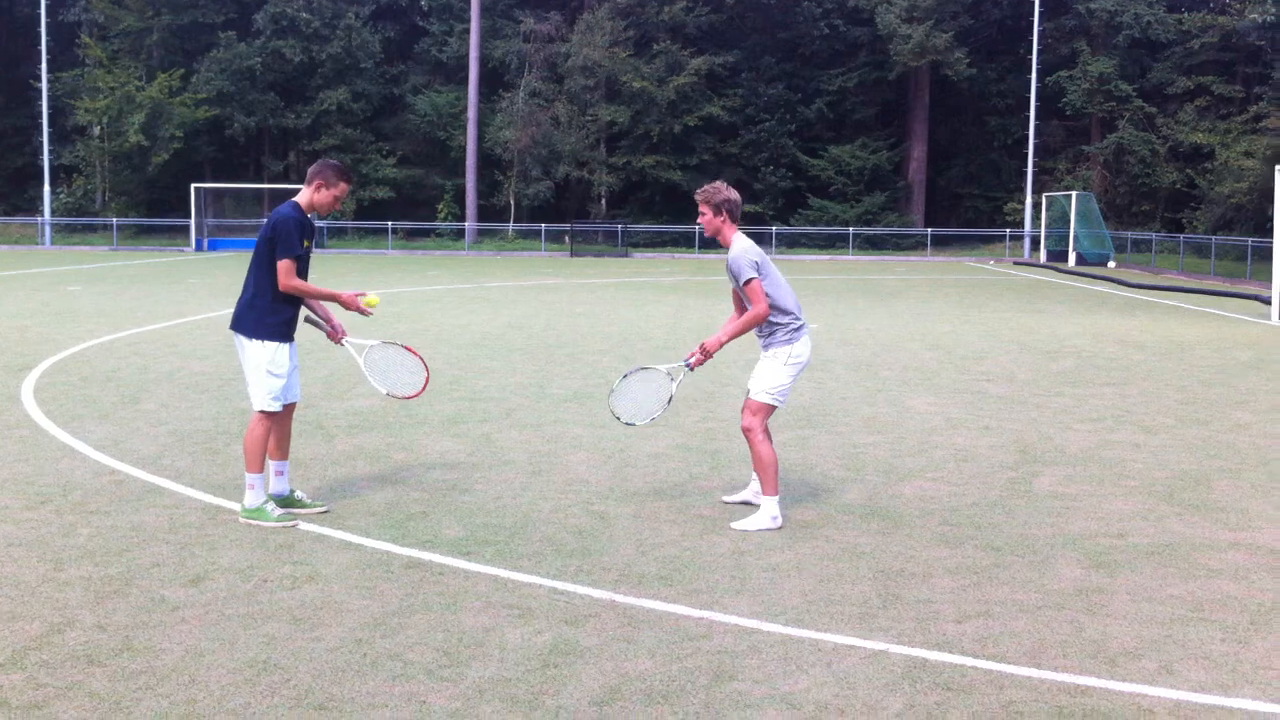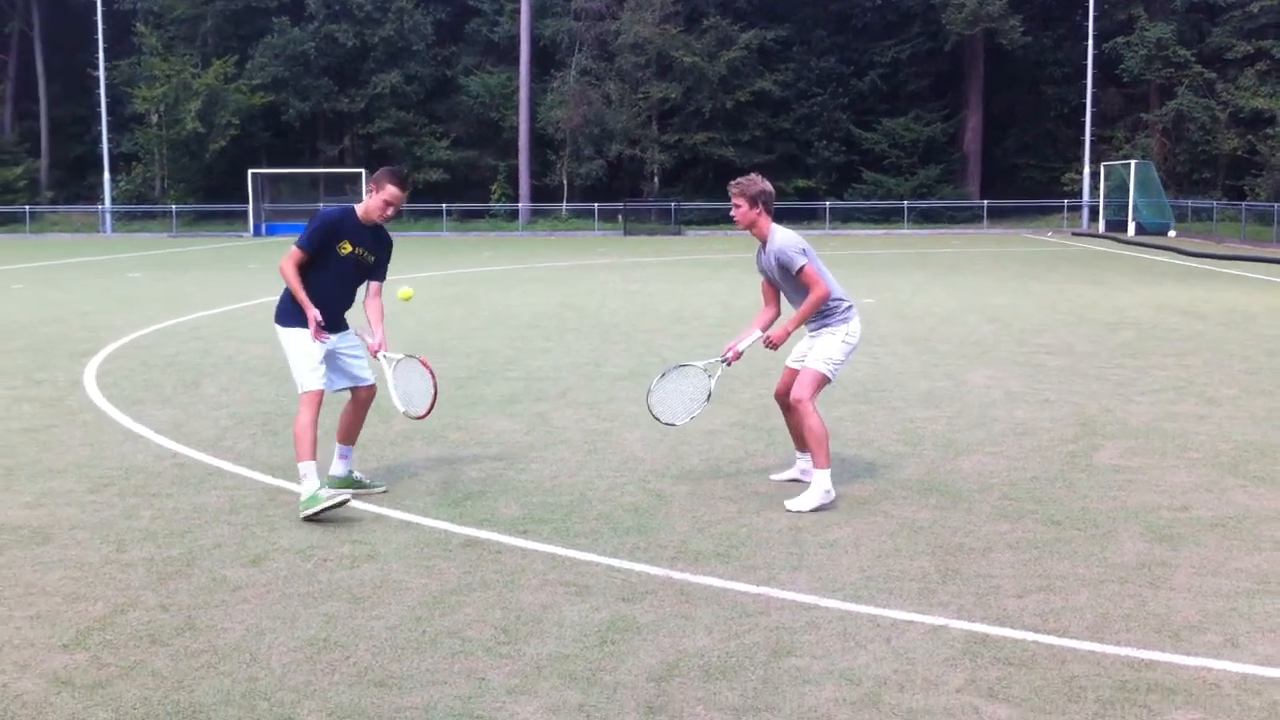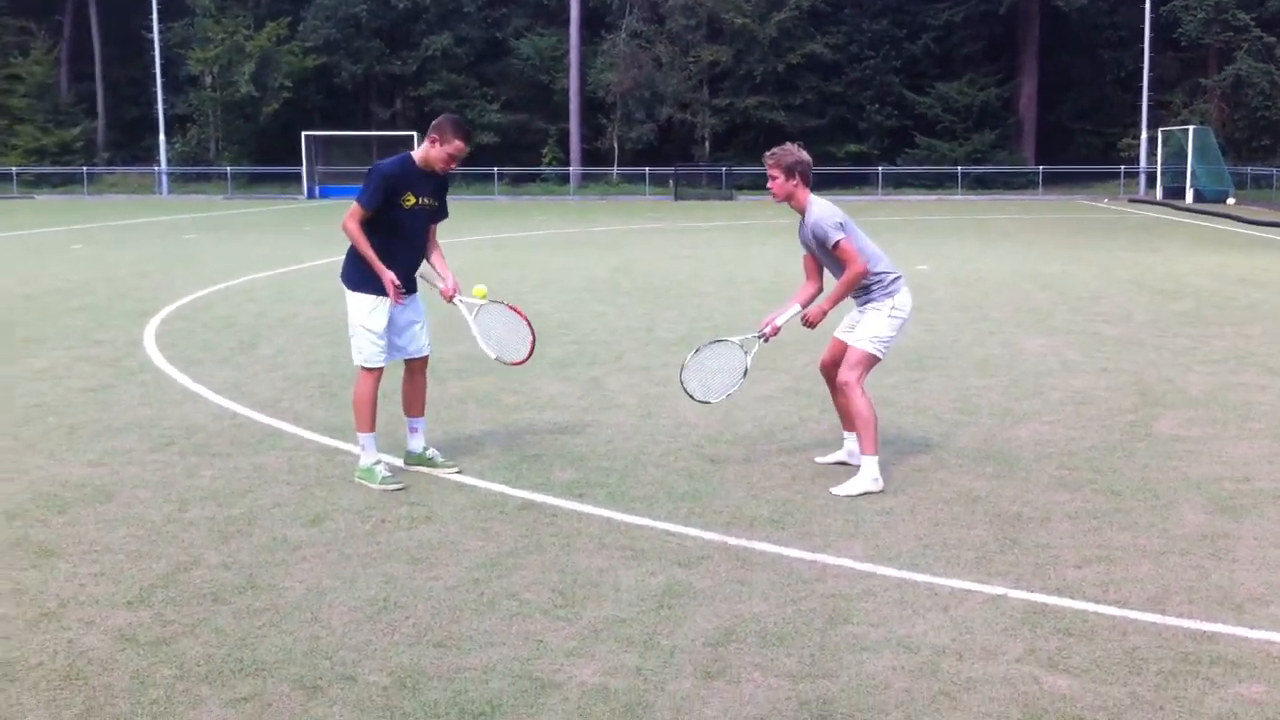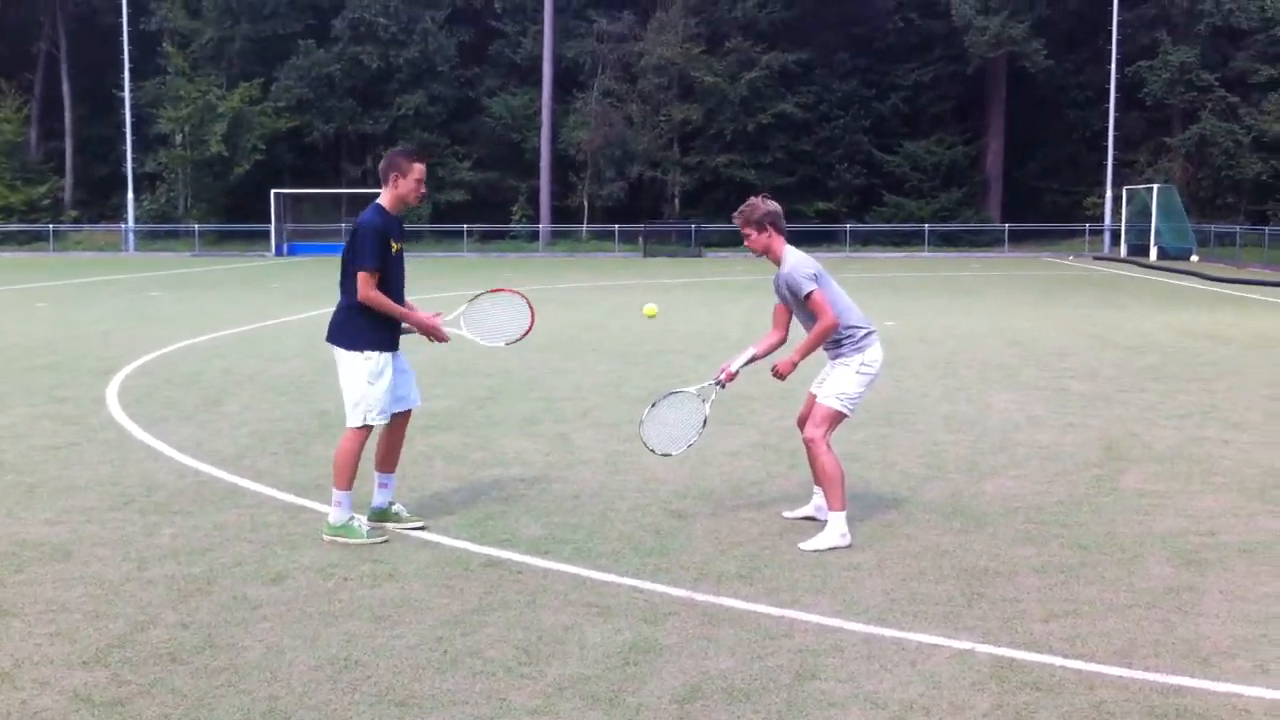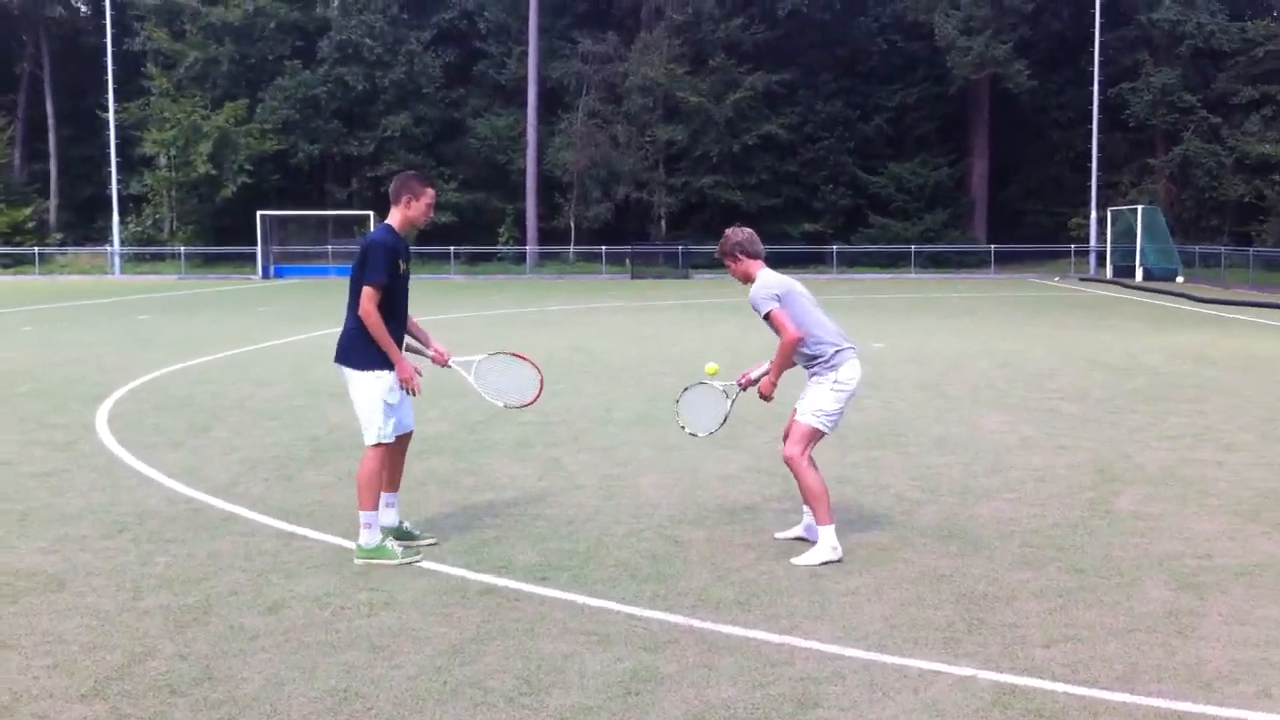
dt=1s
person 1, frame 1
left shoulder: (303, 223)
right shoulder: (287, 219)
right elbow: (287, 283)
left wrist: (328, 319)
right wrist: (339, 298)
left hip: (279, 332)
right hip: (261, 331)
left knee: (286, 408)
right knee: (266, 410)
left ankle: (280, 490)
right ankle: (253, 501)
person 1, frame 2
left shoulder: (382, 242)
right shoulder: (330, 220)
left elbow: (373, 295)
right elbow: (288, 265)
left wrist: (377, 334)
right wrist: (309, 309)
left hip: (335, 325)
right hip: (299, 321)
left knee: (366, 389)
right knee: (313, 393)
left ankle: (340, 471)
right ankle: (310, 490)
person 1, frame 3
left shoulder: (438, 183)
right shoulder: (389, 172)
right elbow: (351, 223)
left wrist: (446, 275)
right wrist: (382, 271)
left hip: (406, 287)
right hip: (369, 285)
left knee: (418, 361)
right knee: (372, 368)
left ankle: (416, 447)
right ankle: (367, 460)
person 1, frame 4
left shoulder: (394, 224)
right shoulder: (371, 225)
right elbow: (366, 293)
left wrist: (418, 317)
right wrist: (415, 320)
left hip: (385, 341)
right hip: (360, 342)
left knee: (400, 415)
right knee: (361, 425)
left ankle: (382, 504)
right ankle: (339, 518)
person 1, frame 5
left shoulder: (399, 244)
right shoulder: (380, 243)
right elbow: (367, 310)
left wrist: (430, 344)
right wrist: (400, 361)
left hip: (383, 361)
right hip: (368, 360)
left knee: (401, 436)
right knee: (380, 444)
left ankle: (389, 522)
right ankle: (369, 541)
person 2, frame 1
left shoulder: (739, 254)
right shoulder: (738, 252)
left elbow: (761, 310)
right elbow: (741, 313)
left wrist: (721, 341)
right wrist: (709, 346)
left hip: (785, 345)
right hip: (779, 344)
left knee: (751, 425)
right knee: (752, 418)
left ankle: (770, 511)
right ankle: (758, 488)
person 2, frame 2
left shoulder: (783, 243)
right shoulder: (763, 253)
left elbow: (821, 291)
right elbow: (771, 308)
left wrist: (786, 330)
right wrist: (742, 340)
left hip: (838, 325)
right hip: (818, 328)
left knee: (801, 397)
right knee: (784, 395)
left ankle: (822, 485)
right ankle: (806, 464)
person 2, frame 3
left shoulder: (820, 217)
right shoulder: (806, 225)
left elbow: (858, 267)
right elbow: (813, 283)
left wrist: (824, 308)
right wrist: (778, 316)
left hip: (886, 299)
right hip: (869, 301)
left knee: (849, 379)
right knee: (830, 366)
left ankle: (870, 471)
right ankle: (853, 446)
person 2, frame 4
left shoulder: (794, 268)
right shoulder: (783, 275)
left elbow: (829, 320)
right elbow: (778, 333)
left wrist: (793, 360)
right wrist: (739, 362)
left hip: (857, 352)
right hip: (843, 354)
left knee: (815, 435)
right knee: (806, 422)
left ankle: (837, 528)
right ankle: (821, 502)
person 2, frame 5
left shoulder: (760, 290)
right shoulder: (779, 282)
left elbow: (793, 336)
left wrist: (771, 379)
right wrist: (763, 370)
left hip: (834, 372)
right hip: (835, 368)
left knee: (795, 454)
right knee: (793, 441)
left ankle: (827, 542)
right ankle: (811, 523)
